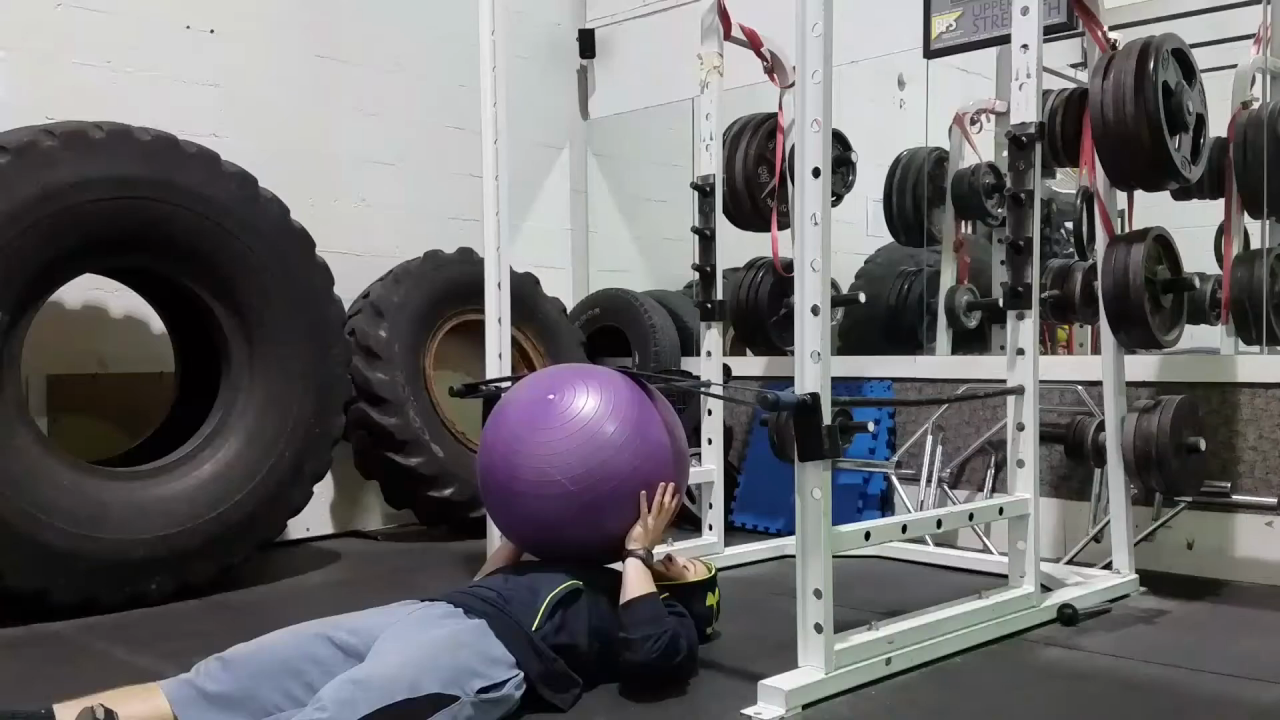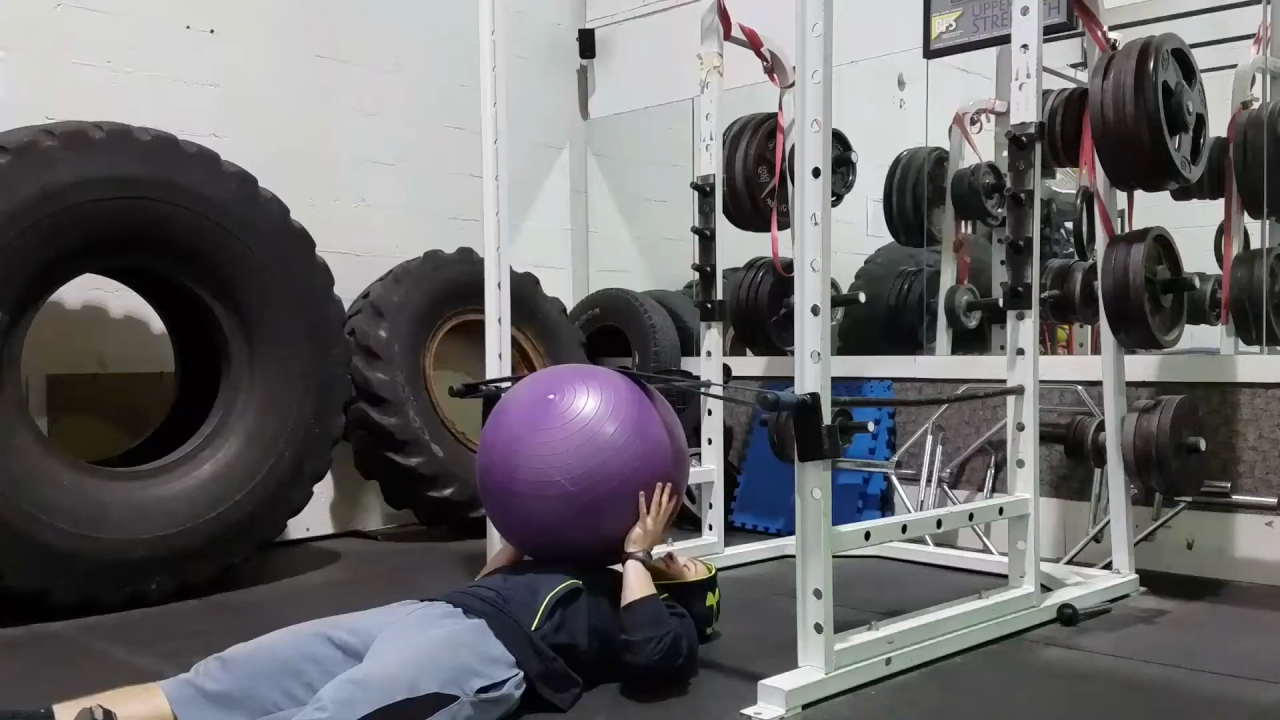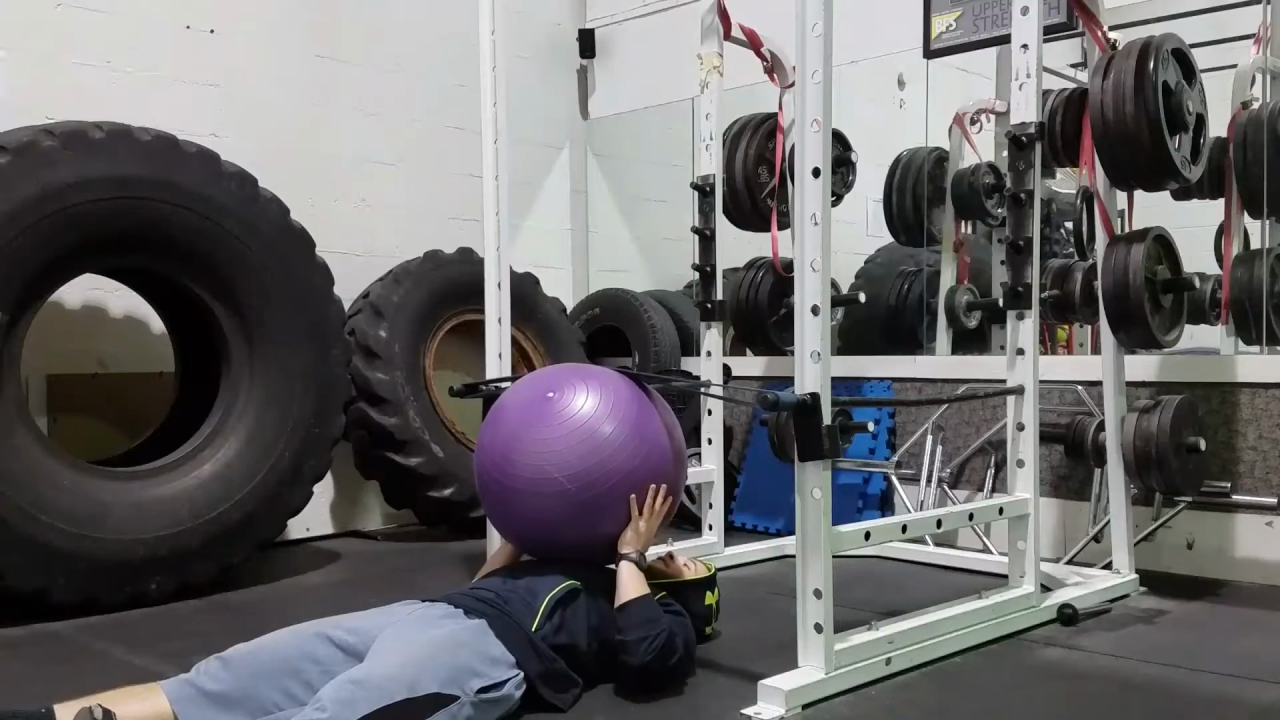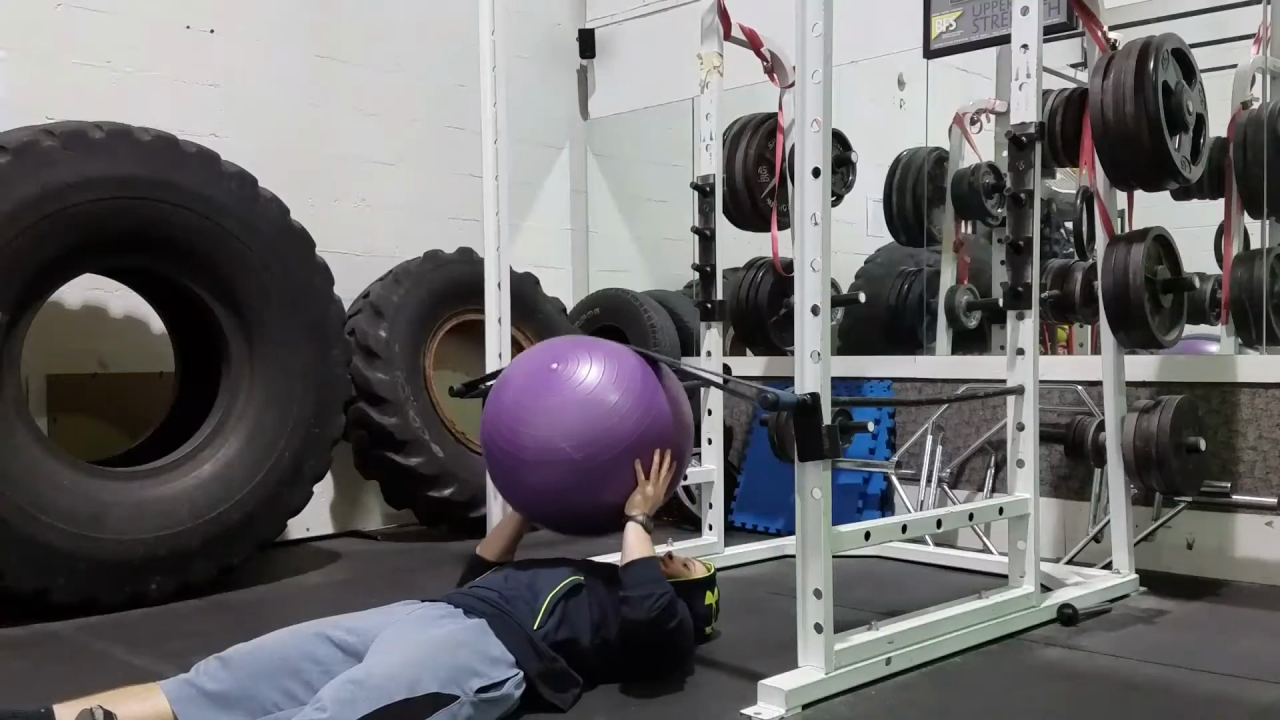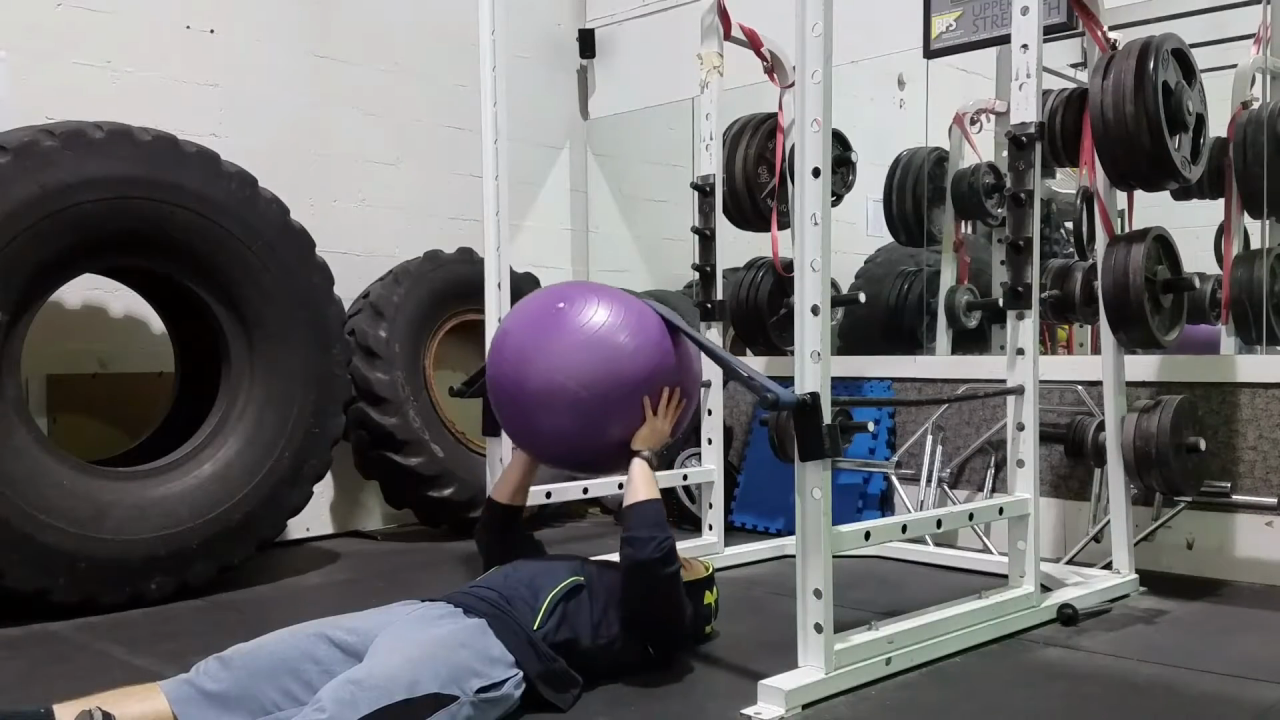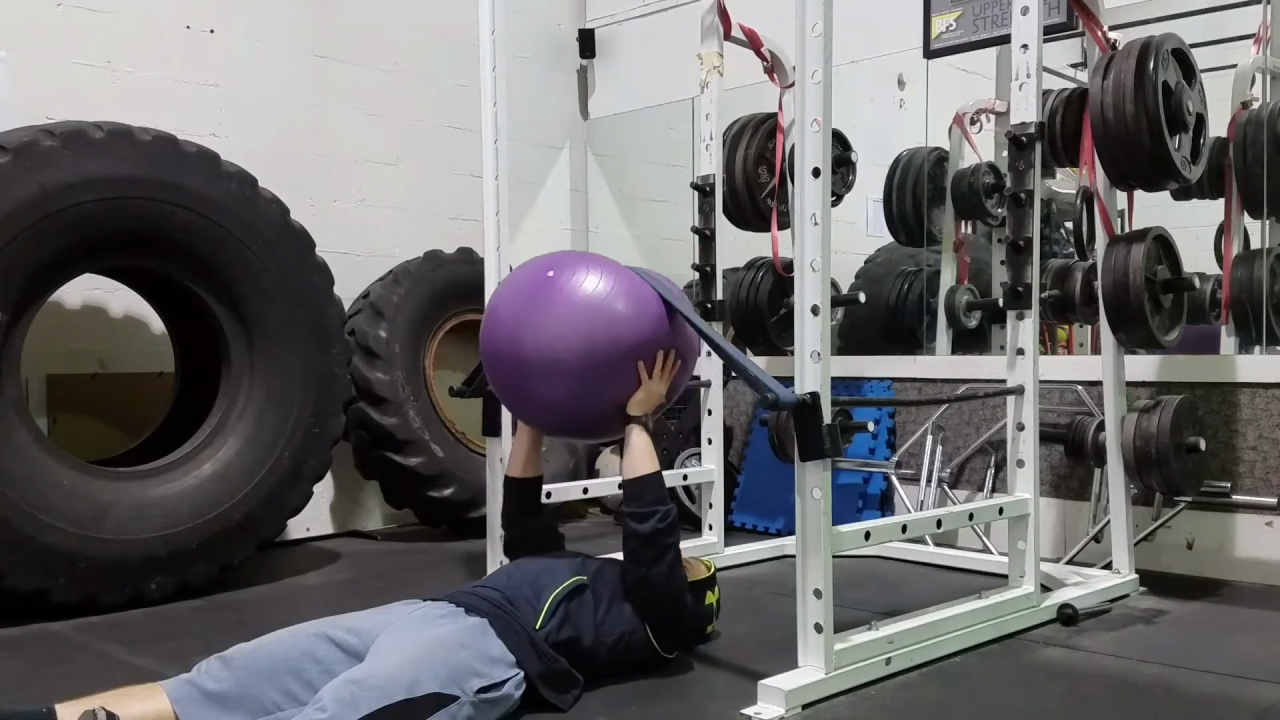
dt=0.4s
person 1, frame 1
left shoulder: (672, 629)
right shoulder: (600, 580)
left elbow: (644, 652)
right elbow: (487, 581)
left wrist: (640, 549)
left hip: (493, 654)
right hip: (426, 613)
person 1, frame 2
left shoulder: (673, 628)
right shoulder: (593, 579)
left elbow: (647, 654)
right elbow: (486, 583)
left wrist: (638, 550)
left hip: (491, 653)
right hip: (421, 613)
person 1, frame 3
left shoulder: (669, 630)
right shoulder: (594, 578)
left elbow: (639, 654)
left wrist: (632, 552)
left hip: (490, 653)
right hip: (422, 613)
person 1, frame 4
left shoulder: (669, 631)
right shoulder: (596, 580)
left elbow: (648, 609)
right elbow: (477, 575)
left wrist: (638, 516)
left hip: (492, 650)
right hip: (422, 614)
person 1, frame 5
left shoulder: (660, 623)
right shoulder: (580, 578)
left elbow: (650, 555)
right elbow: (495, 532)
left wrist: (641, 455)
left hip: (489, 651)
right hip: (422, 614)
person 1, frame 6
left shoulder: (661, 617)
right shoulder: (575, 574)
left elbow: (650, 525)
right elbow: (522, 510)
left wrist: (638, 420)
left hip: (491, 649)
right hip: (421, 615)
